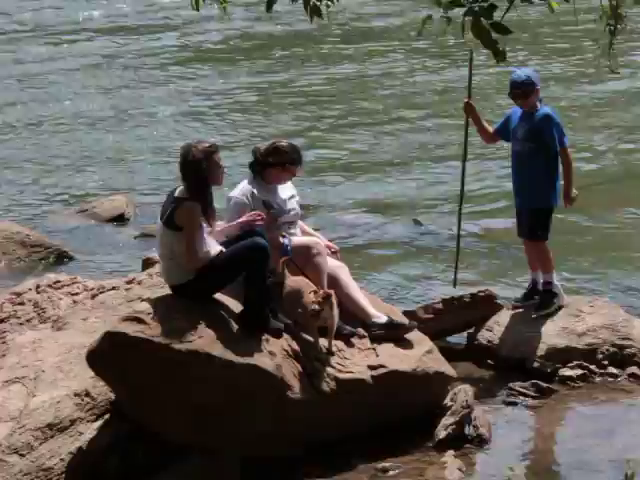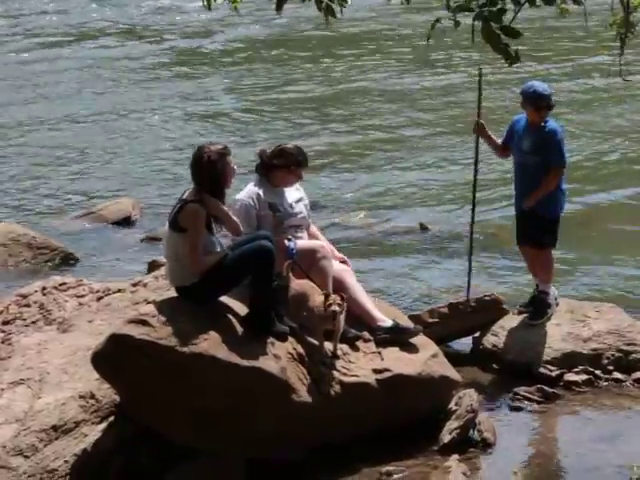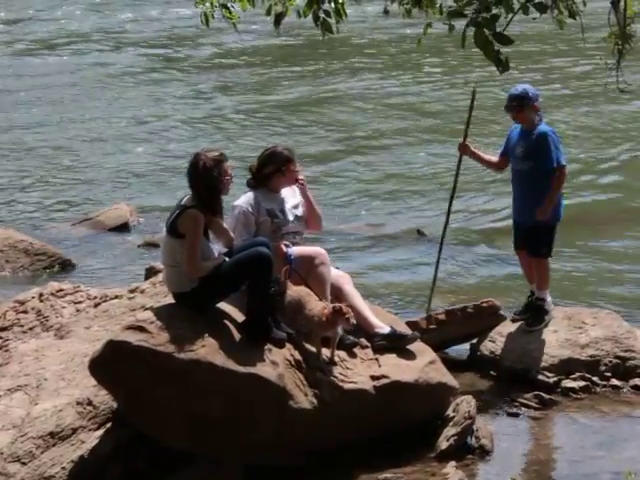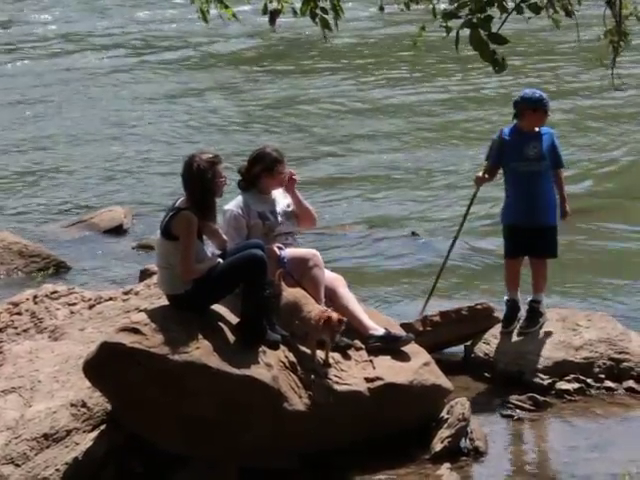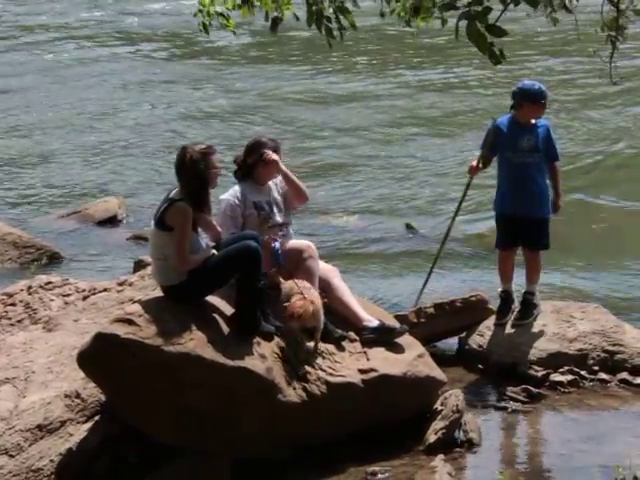
dt=1s
person 1, frame 1
left shoulder: (546, 117)
right shoulder: (514, 115)
left elbow: (564, 153)
right elbow: (490, 137)
left wrist: (568, 188)
right wrist: (474, 116)
left hip: (542, 194)
right hip: (522, 192)
left knee: (536, 241)
right knee: (527, 240)
left ankle: (553, 289)
right ankle: (536, 284)
person 1, frame 2
left shoulder: (552, 132)
right shoulder: (517, 124)
left elbow: (558, 171)
right elbow: (503, 152)
left wrist: (534, 198)
right wrist: (485, 135)
left hip: (546, 203)
right hip: (524, 201)
left knee: (541, 250)
right knee: (526, 247)
left ankle: (547, 297)
right ankle: (541, 290)
person 1, frame 3
left shoulder: (545, 135)
right shoulder: (515, 133)
left elbow: (560, 172)
right elbow: (500, 165)
left wrist: (548, 204)
right wrist: (471, 153)
left hip: (542, 212)
right hip: (522, 209)
left knee: (538, 257)
right knee: (523, 253)
left ankle: (543, 304)
right ankle: (535, 296)
person 1, frame 4
left shoulder: (548, 136)
right shoulder: (505, 138)
left elbow: (556, 171)
right elbow: (492, 170)
left wrist: (563, 200)
right wrist: (482, 177)
left hip: (544, 213)
right hip: (515, 214)
left knee: (539, 260)
right knee: (512, 261)
left ankle: (536, 306)
right ankle: (512, 305)
person 1, frame 5
left shoulder: (544, 128)
right shoulder: (500, 128)
left elbow: (552, 164)
right elbow: (486, 158)
left wrist: (557, 195)
right wrist: (477, 166)
left hip: (537, 205)
right hip: (507, 204)
left knee: (532, 252)
right knee: (505, 251)
left ankle: (531, 298)
right ankle: (506, 296)
person 2, frame 1
left shoulder: (286, 187)
right shoulder: (243, 196)
left wrist: (321, 239)
left hip: (298, 253)
left knee: (338, 269)
right knee: (314, 247)
left ankle: (375, 319)
person 2, frame 2
left shoulder: (295, 190)
right shoulder: (249, 198)
left elbow: (308, 227)
left wrist: (333, 251)
right wrist: (276, 243)
left hip: (304, 257)
left knee: (344, 272)
right knee: (319, 250)
left ankle: (381, 323)
person 2, frame 3
left shoulder: (292, 193)
right shoulder: (247, 204)
left elbow: (316, 226)
left wrist: (306, 195)
left hip: (302, 263)
left knee: (342, 279)
right knee: (318, 255)
left ankle: (378, 330)
person 2, frame 4
left shoulder: (282, 194)
right shoulder: (238, 208)
left elbow: (311, 222)
left wrist: (293, 193)
right wrist: (264, 251)
left hip: (295, 264)
left knee: (336, 281)
right knee: (312, 257)
left ankle: (373, 332)
person 2, frame 5
left shoulder: (278, 181)
right shoulder: (233, 198)
left elbow: (302, 199)
left wrist: (282, 169)
left hip: (290, 256)
left knee: (329, 273)
right knee: (306, 248)
left ankle: (367, 323)
person 3, frame 1
left shoulder: (184, 193)
right shoulder: (190, 207)
left elbow: (208, 234)
right elbow: (192, 260)
left wrist: (241, 223)
right wrist: (219, 252)
left hip: (189, 275)
right hip: (188, 283)
left knee: (255, 235)
right knee: (257, 249)
left ankle: (263, 307)
right ankle: (254, 317)
person 3, frame 2
left shoulder: (200, 197)
right shoulder: (195, 209)
left elbow: (237, 231)
right elbow: (196, 263)
left wrist: (221, 211)
right wrist: (224, 253)
left hip: (201, 272)
right hip: (193, 285)
left knee: (263, 238)
right knee: (263, 251)
left ankle: (270, 312)
right ankle: (260, 320)
person 3, frame 3
left shoulder: (197, 203)
right shoulder: (193, 214)
left elbow: (229, 242)
right elbow: (193, 269)
left wrist: (215, 221)
right wrist: (220, 260)
left hip: (197, 280)
right hip: (191, 291)
left knee: (261, 244)
right knee: (261, 258)
left ankle: (268, 317)
right ankle: (257, 326)
person 3, frame 4
left shoulder: (189, 205)
right shoulder: (187, 216)
left elbow: (222, 244)
right elbow: (187, 271)
right wrist: (214, 260)
left hip: (191, 283)
right hip: (185, 293)
left knee: (255, 246)
right knee: (255, 260)
left ankle: (264, 320)
right ankle: (252, 329)
person 3, frame 5
left shoulder: (182, 196)
right shoulder: (182, 207)
left elbow: (216, 235)
right elbow: (182, 262)
right wrist: (209, 253)
left hip: (184, 275)
right hip: (179, 285)
left knee: (250, 238)
right knee: (249, 252)
left ankle: (258, 312)
right ankle: (247, 321)
